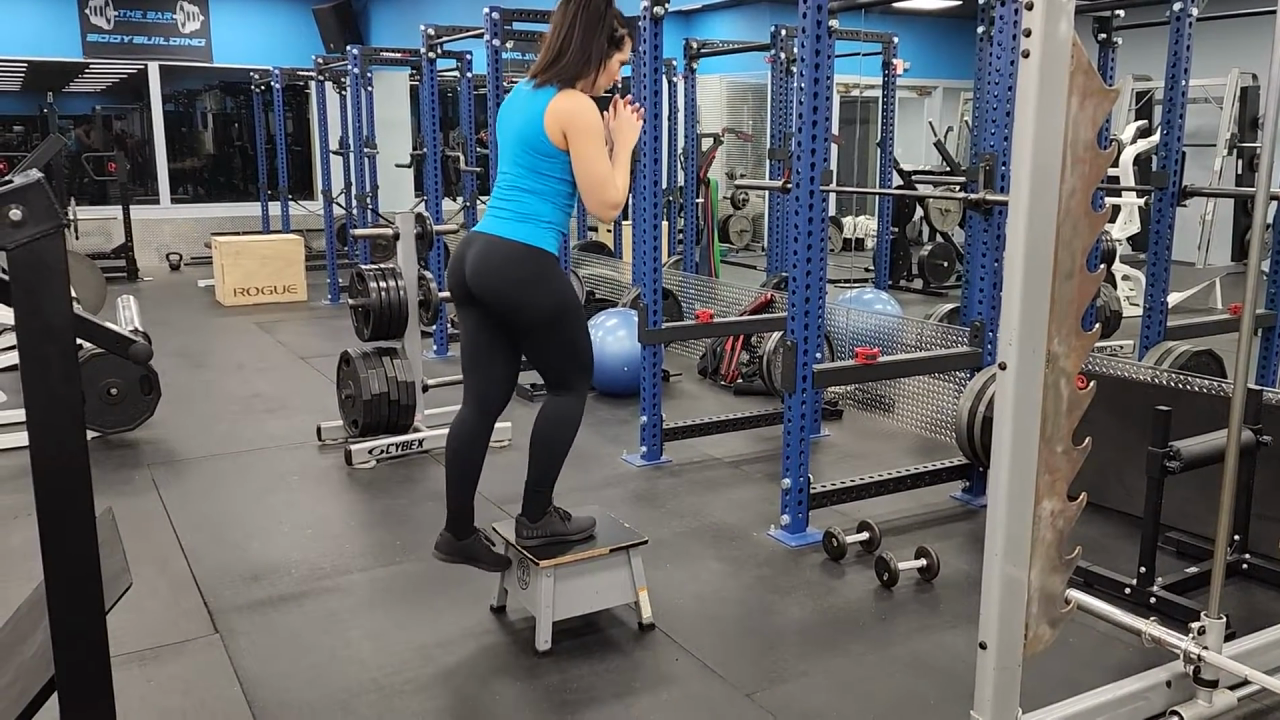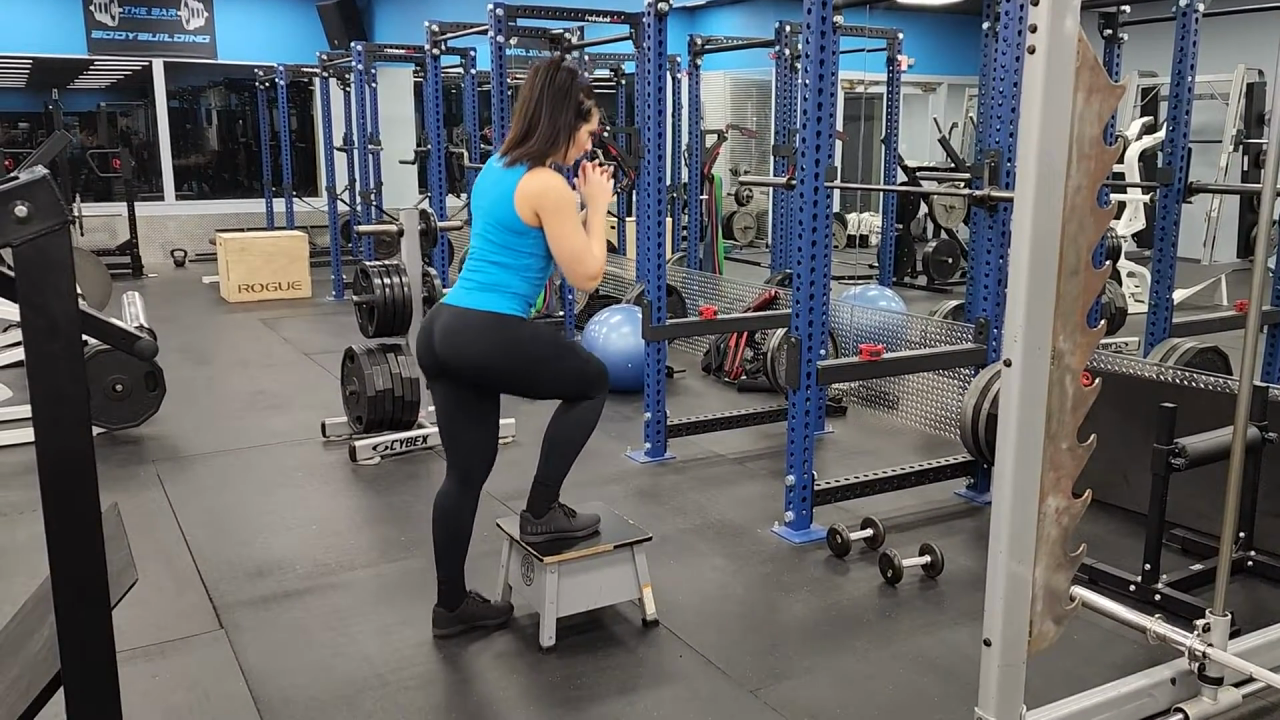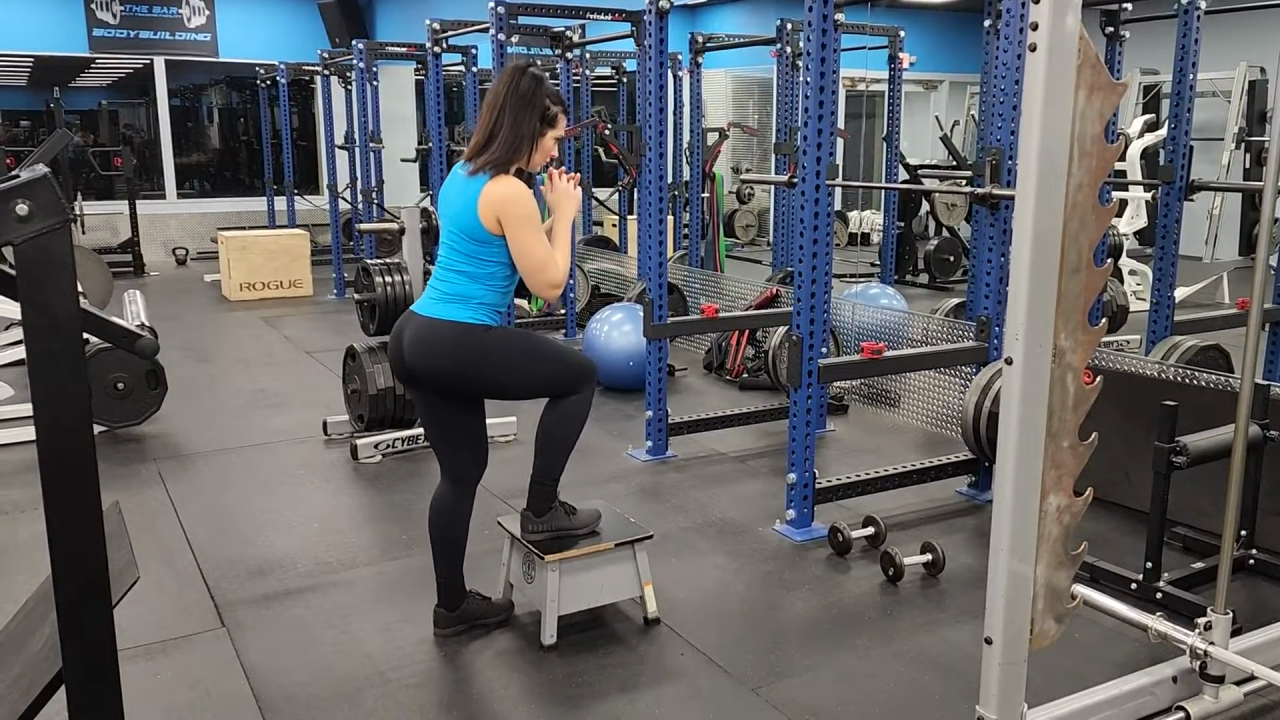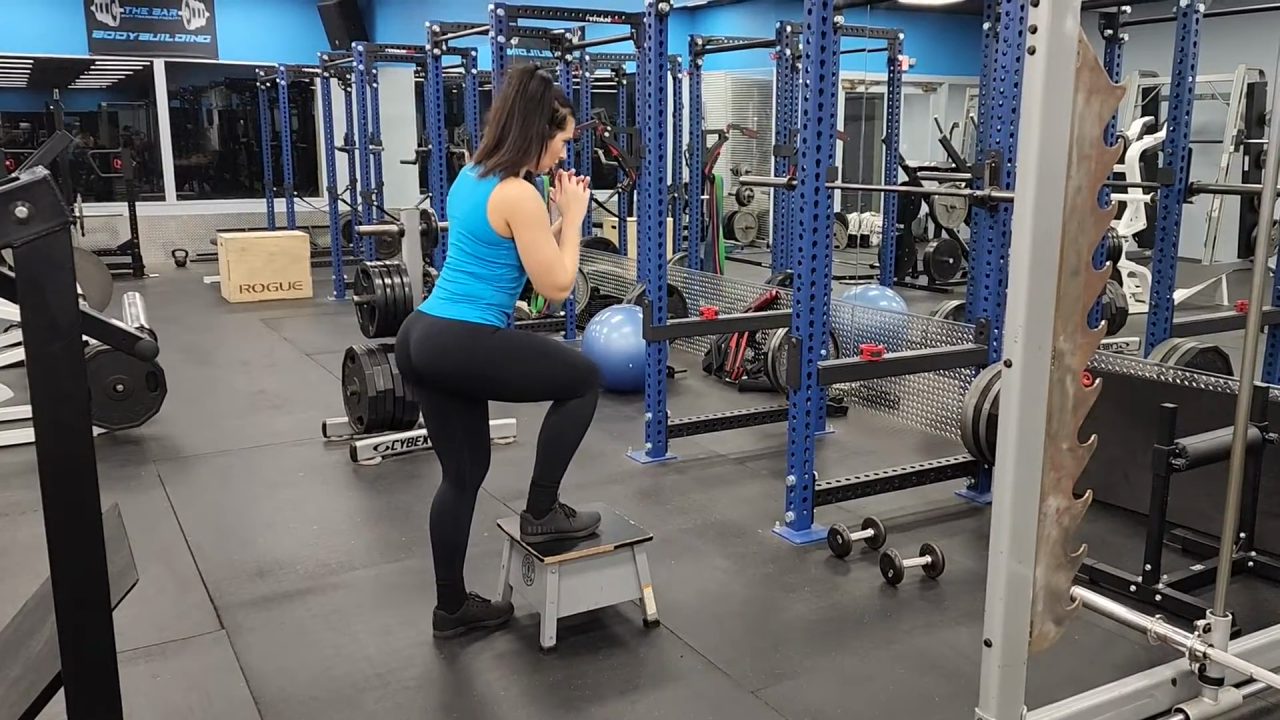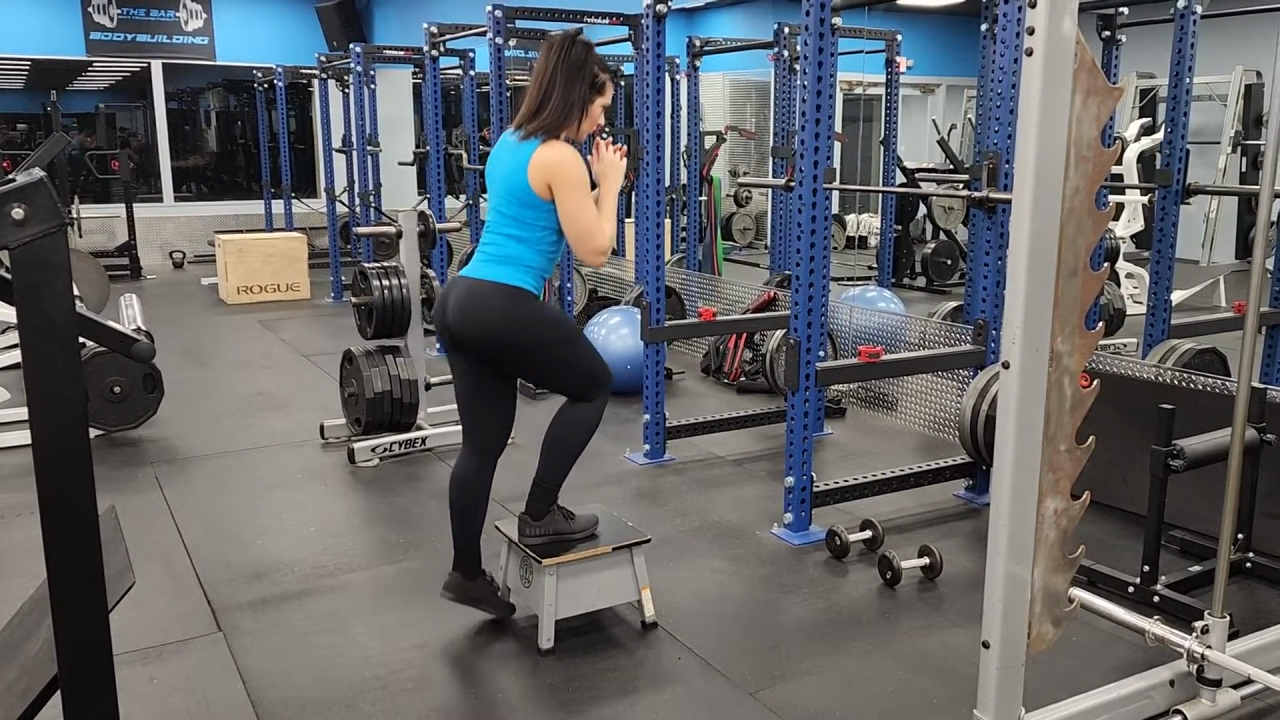
dt=0.5s
person 1, frame 1
left shoulder: (520, 94)
right shoulder: (576, 107)
right elbow: (605, 205)
left wrist: (604, 141)
right wrist: (623, 144)
left hip: (474, 257)
right hip: (522, 268)
left knee: (482, 400)
right knee: (571, 384)
left ankle: (458, 532)
right ankle: (536, 518)
person 1, frame 2
left shoulder: (496, 168)
right shoulder: (546, 184)
right elbow: (586, 275)
left wrist: (580, 204)
right wrist: (597, 207)
left hip: (442, 331)
right hip: (490, 336)
left knee: (466, 469)
right knee: (590, 384)
left ankle: (451, 604)
right ankle: (541, 514)
person 1, frame 3
left shoulder: (462, 175)
right shoulder: (509, 192)
right elbow: (548, 284)
left wrist: (551, 216)
right wrist: (563, 215)
left hip: (415, 340)
right hip: (457, 346)
left knee: (460, 473)
right knee: (579, 376)
left ankle: (452, 605)
right ankle: (542, 509)
person 1, frame 4
left shoulder: (471, 176)
right shoulder: (518, 195)
right elbow: (557, 286)
left wrist: (559, 217)
right wrist: (573, 216)
left hip: (421, 340)
right hip: (463, 346)
left knee: (462, 474)
right knee: (582, 380)
left ankle: (451, 606)
right ankle: (542, 511)
person 1, frame 5
left shoulder: (511, 142)
right shoulder: (560, 157)
right elbow: (594, 251)
left wrist: (594, 184)
right wrist: (610, 185)
left hip: (460, 305)
right hip: (504, 309)
left knee: (481, 445)
right knee: (593, 386)
left ankle: (467, 573)
right ankle: (539, 514)
